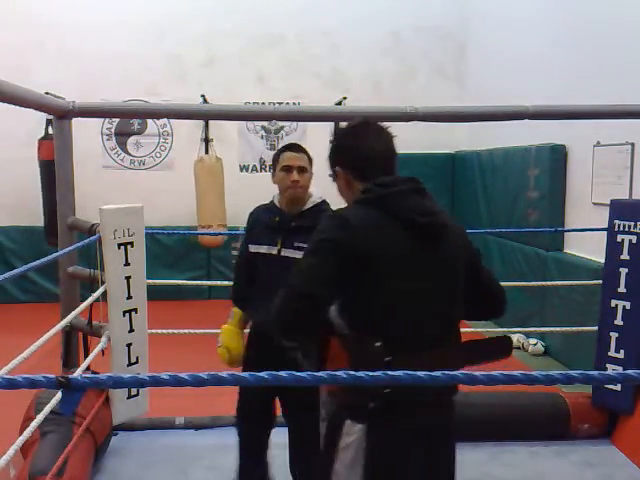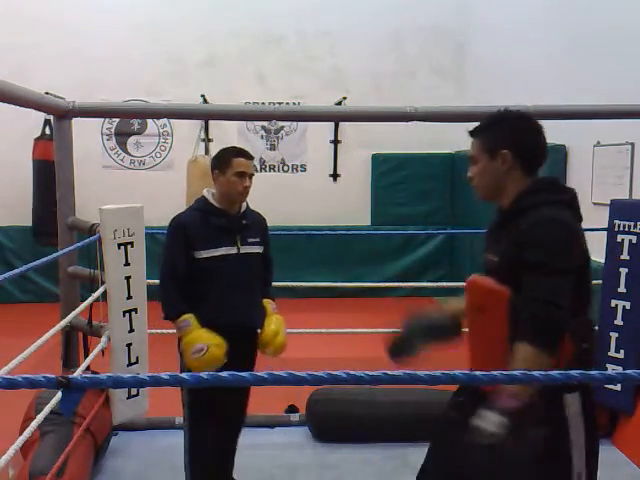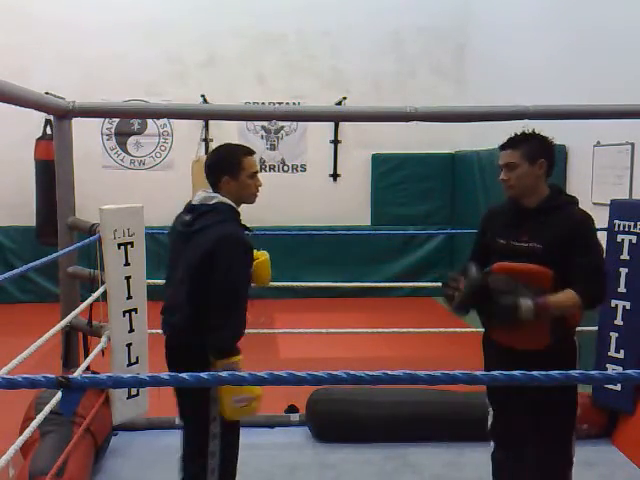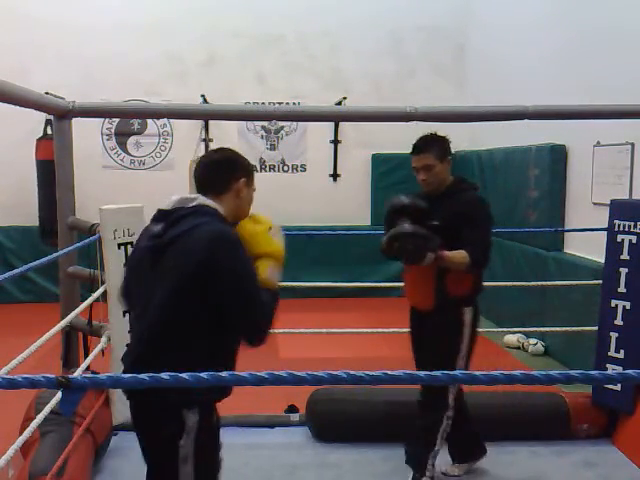
dt=1s
person 1, frame 1
left shoulder: (348, 227)
right shoulder: (449, 230)
left elbow: (292, 318)
right elbow: (492, 303)
left hip: (377, 416)
right hip: (436, 408)
person 1, frame 2
left shoulder: (552, 227)
right shoulder: (509, 220)
left elbow: (545, 328)
left wrist: (503, 412)
right wrist: (442, 318)
left hip: (548, 399)
right hip: (495, 389)
person 1, frame 3
left shoulder: (573, 222)
right shoulder: (496, 217)
left elbow: (590, 291)
right elbow: (477, 266)
left wrist: (532, 306)
right wrist: (465, 283)
left hip: (552, 353)
right hip: (501, 349)
left knee: (554, 444)
right knee: (508, 440)
person 1, frame 4
left shoulder: (471, 204)
right shoulder: (421, 203)
left elbow: (475, 259)
left wrist: (434, 257)
left hip: (455, 312)
right hip: (423, 310)
left knee: (440, 392)
right knee: (437, 387)
right ankle: (468, 451)
person 2, frame 1
right shoulder: (259, 218)
right elbow: (244, 278)
right wrist: (234, 326)
right hip: (262, 340)
left knee: (306, 429)
right knee: (250, 419)
person 2, frame 2
left shoulder: (257, 223)
right shoulder: (187, 223)
right elbow: (170, 285)
left wrist: (271, 315)
right wrist: (190, 331)
left hip: (245, 336)
right hip: (205, 340)
left knee: (233, 416)
right knee: (202, 421)
person 2, frame 3
left shoulder: (190, 219)
right shoulder: (228, 235)
right elbow: (224, 310)
left wrist: (242, 270)
right wrist: (230, 368)
left hip: (182, 341)
right hip: (204, 352)
left knee: (198, 434)
right knee: (216, 441)
person 2, frame 4
left shoulder: (155, 230)
right shoulder: (218, 240)
left elbow: (132, 297)
right elbow: (255, 327)
right wrist: (268, 261)
left hip: (145, 384)
right hip: (180, 398)
